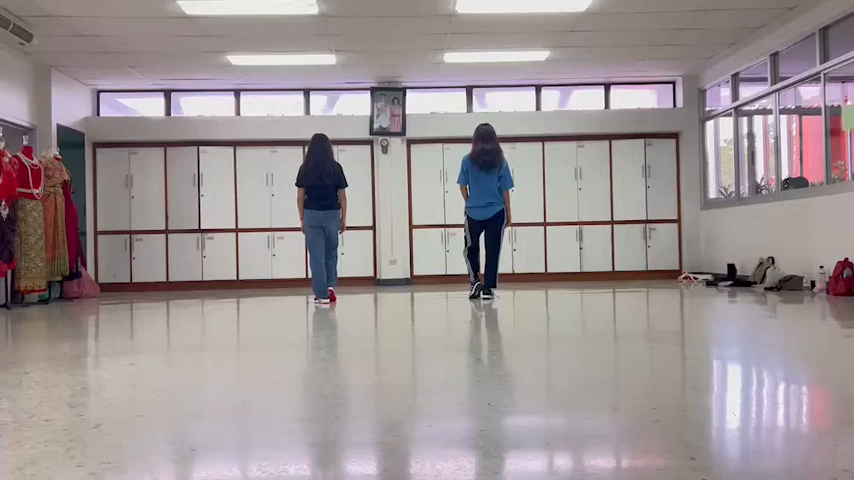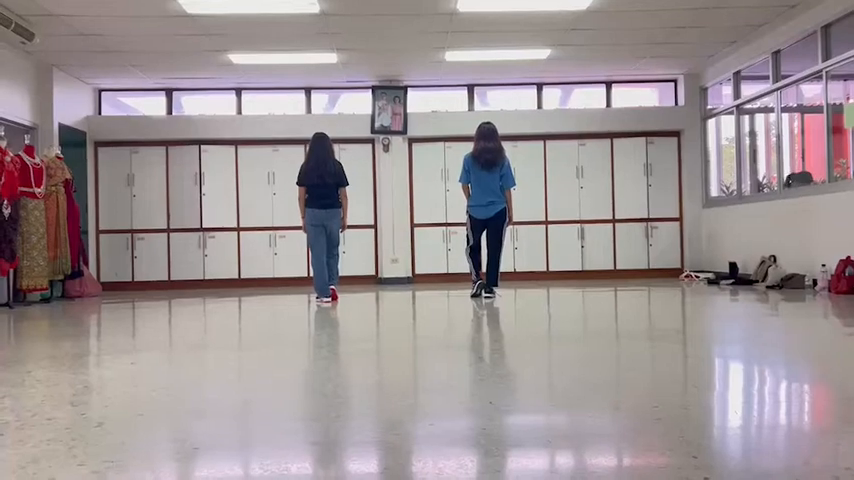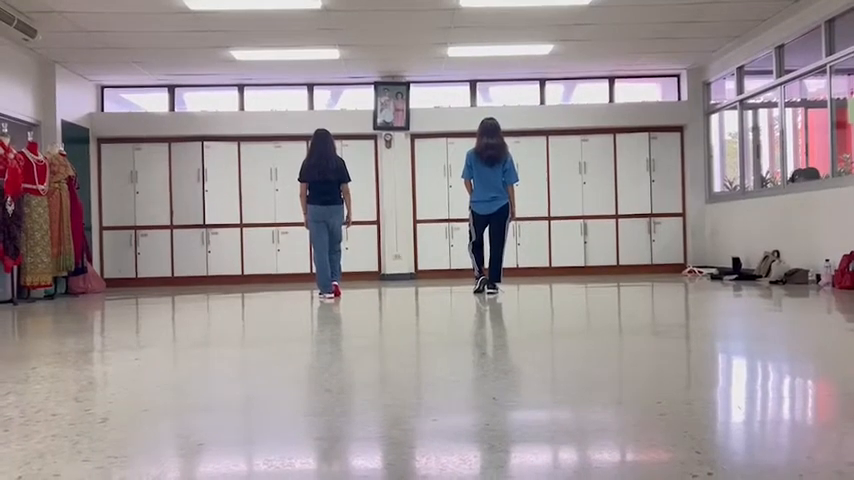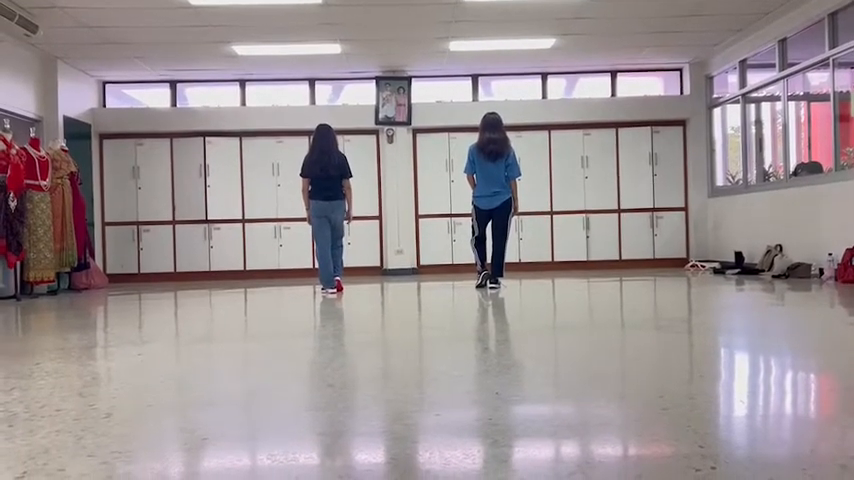
dt=0.7s
person 1, frame 1
left shoulder: (467, 160)
right shoulder: (500, 161)
left elbow: (463, 187)
right elbow: (505, 190)
right wrist: (508, 213)
left hip: (474, 213)
right hip: (496, 213)
left knee: (471, 249)
right knee: (492, 251)
left ankle: (475, 281)
right ankle: (488, 288)
person 1, frame 2
left shoulder: (469, 159)
right shoulder: (502, 159)
left elbow: (464, 185)
right elbow: (507, 188)
right wrist: (510, 211)
left hip: (475, 211)
right hip: (498, 211)
left knee: (473, 247)
right knee: (494, 250)
left ankle: (477, 279)
right ankle: (490, 287)
person 1, frame 3
left shoulder: (472, 155)
right shoulder: (504, 155)
left elbow: (467, 181)
right elbow: (509, 184)
right wrist: (513, 207)
left hip: (478, 207)
right hip: (500, 207)
left knee: (475, 243)
right knee: (497, 246)
left ankle: (480, 275)
right ankle: (492, 283)
person 1, frame 4
left shoulder: (474, 150)
right shoulder: (507, 150)
left elbow: (469, 176)
right elbow: (512, 178)
right wrist: (515, 201)
left hip: (481, 202)
right hip: (503, 201)
left knee: (478, 238)
right knee: (499, 241)
left ankle: (482, 270)
right ankle: (495, 278)
person 2, frame 1
left shoulder: (305, 169)
right shoulder: (336, 168)
left elbow: (300, 197)
right elbow: (342, 196)
left wrist: (302, 219)
right wrist: (343, 218)
left hip: (312, 214)
right hip: (332, 214)
left knee: (316, 255)
right knee: (331, 253)
left ankle: (322, 294)
right ankle: (330, 286)
person 2, frame 2
left shoulder: (306, 168)
right shoulder: (336, 166)
left elbow: (301, 196)
right elbow: (343, 195)
left wrist: (303, 218)
right wrist: (344, 217)
left hip: (313, 213)
right hip: (333, 213)
left knee: (318, 254)
right knee: (332, 252)
left ankle: (324, 293)
right ankle: (332, 284)
person 2, frame 3
left shoulder: (308, 164)
right shoulder: (338, 162)
left elbow: (303, 192)
right elbow: (345, 191)
left wrist: (305, 214)
right wrist: (349, 212)
left hip: (315, 210)
right hip: (335, 209)
left knee: (320, 250)
right knee: (334, 247)
left ankle: (326, 289)
right ankle: (335, 281)
person 2, frame 4
left shoulder: (310, 160)
right shoulder: (340, 158)
left elbow: (305, 188)
right elbow: (347, 187)
left wrist: (308, 209)
right wrist: (350, 209)
left hip: (317, 205)
right hip: (337, 204)
left knee: (322, 245)
right knee: (337, 243)
left ankle: (329, 284)
right ankle: (337, 276)
